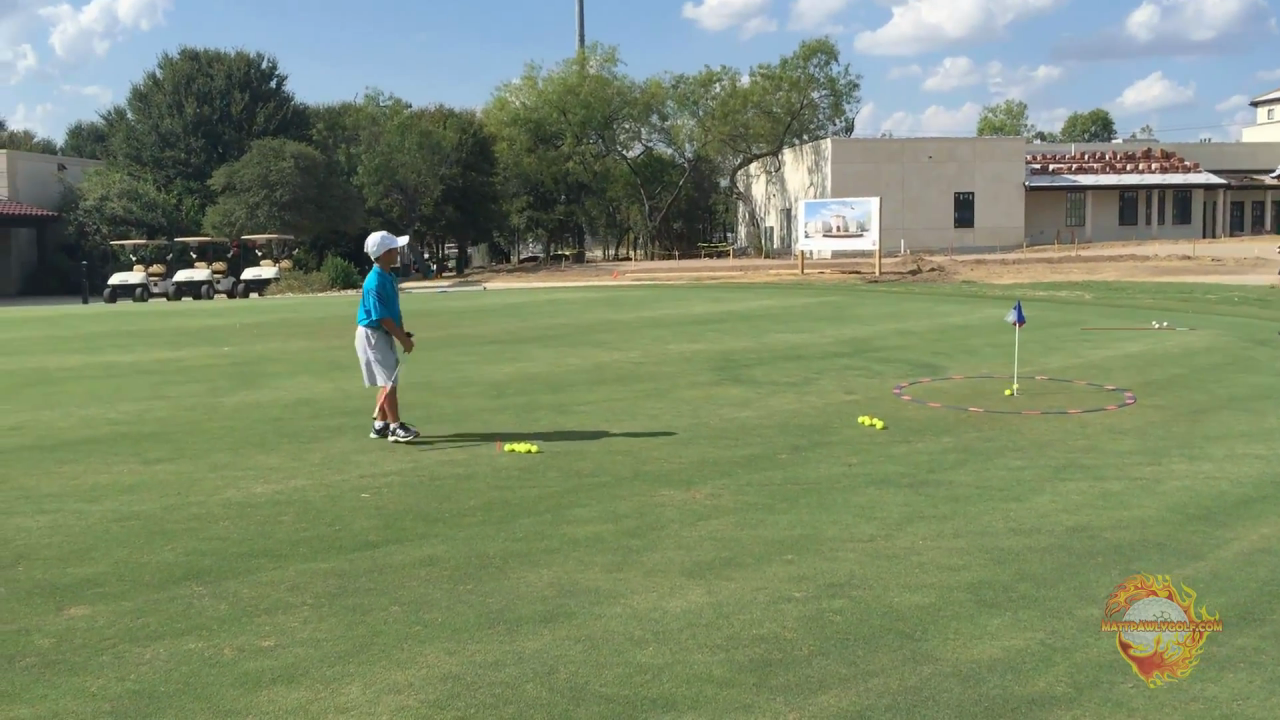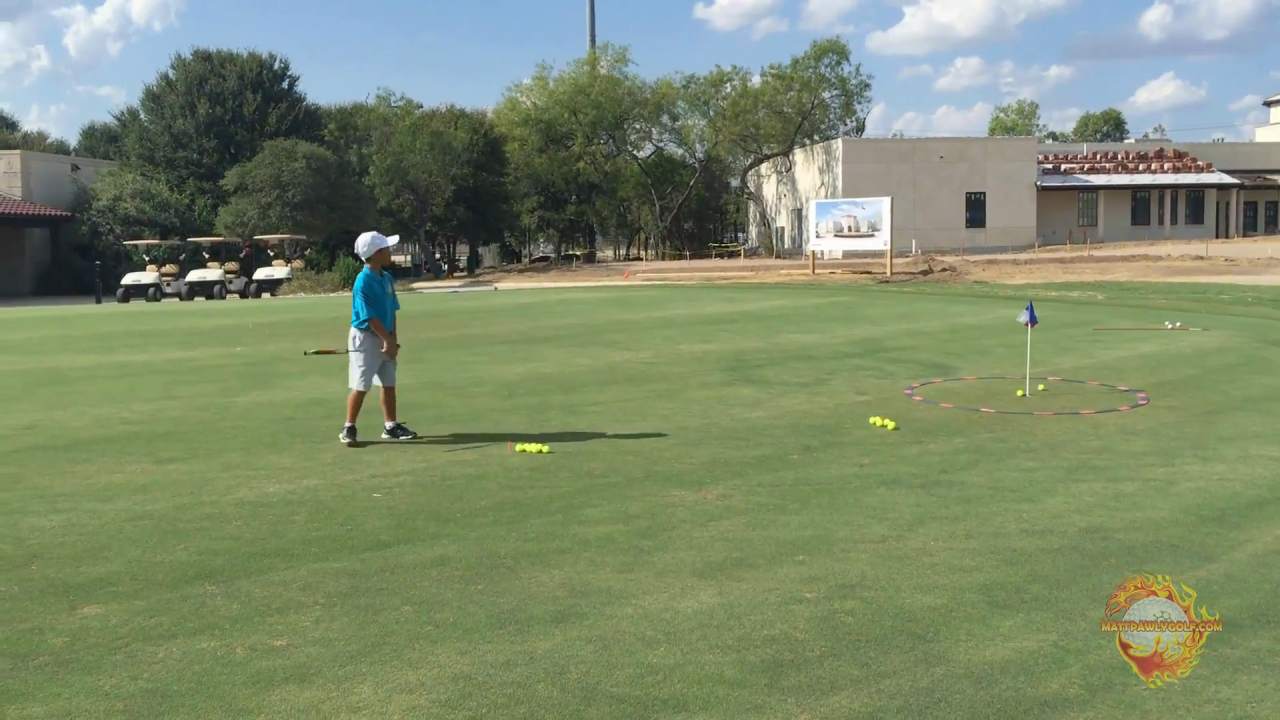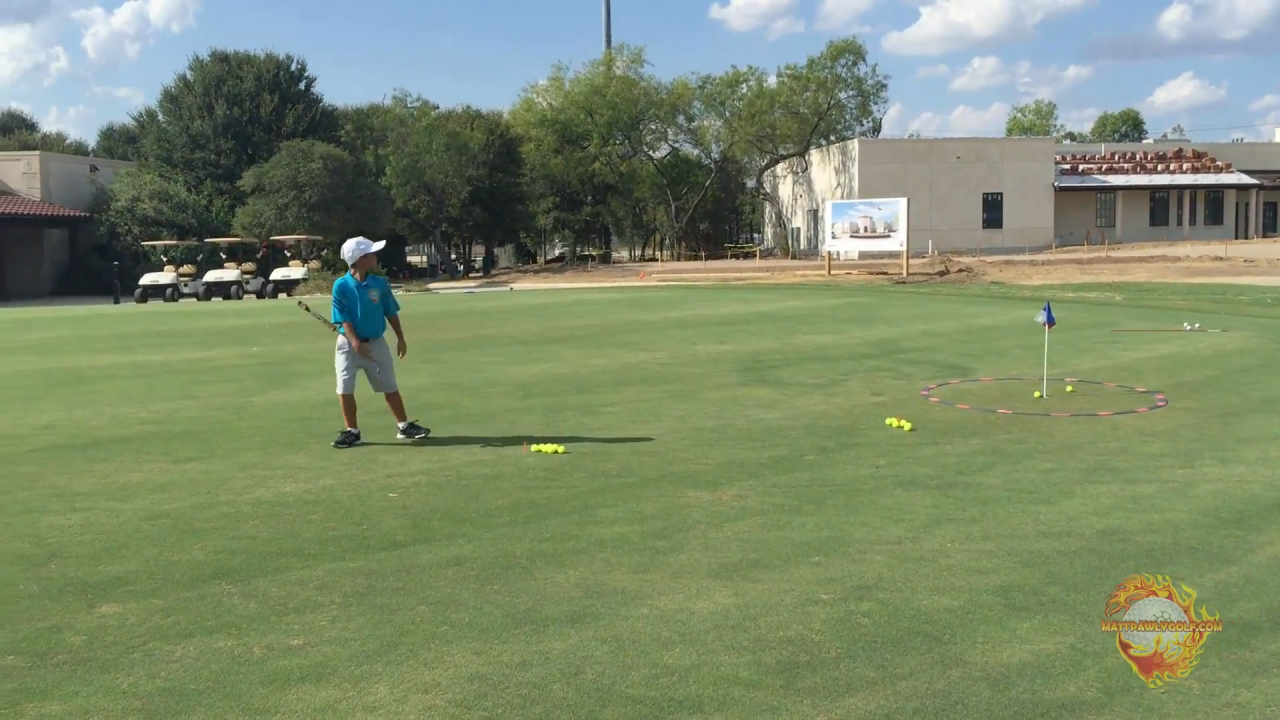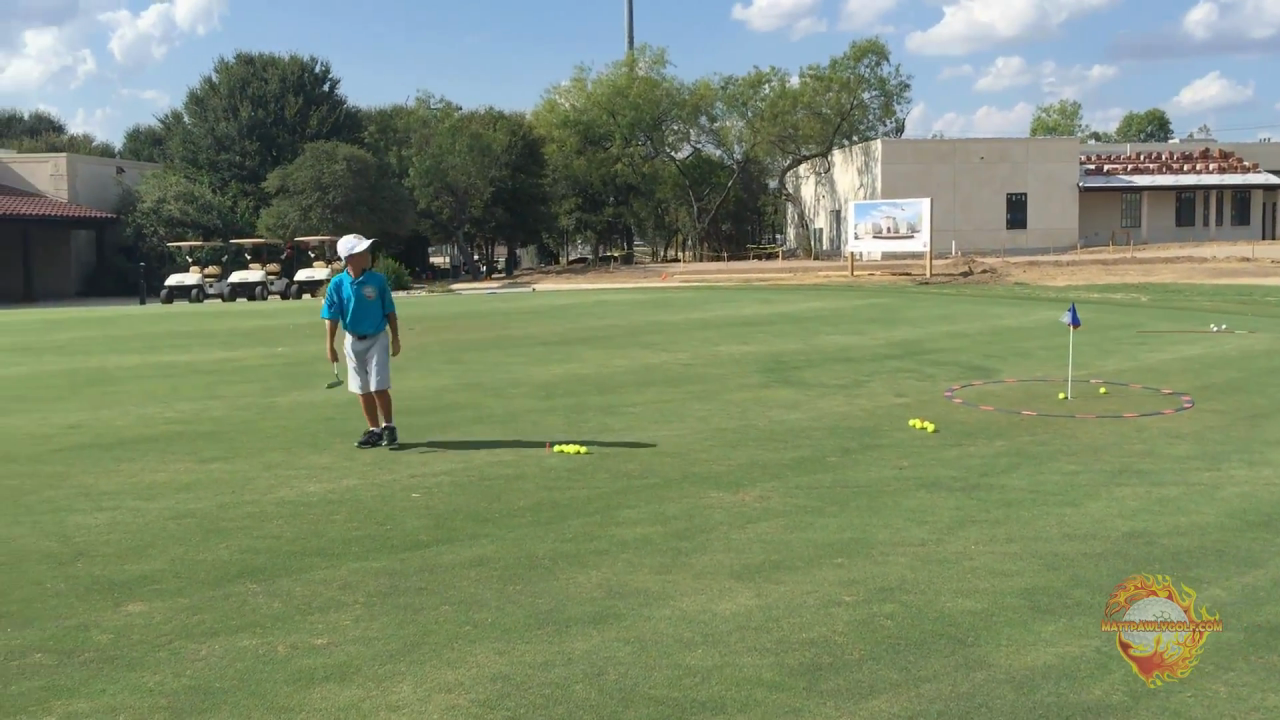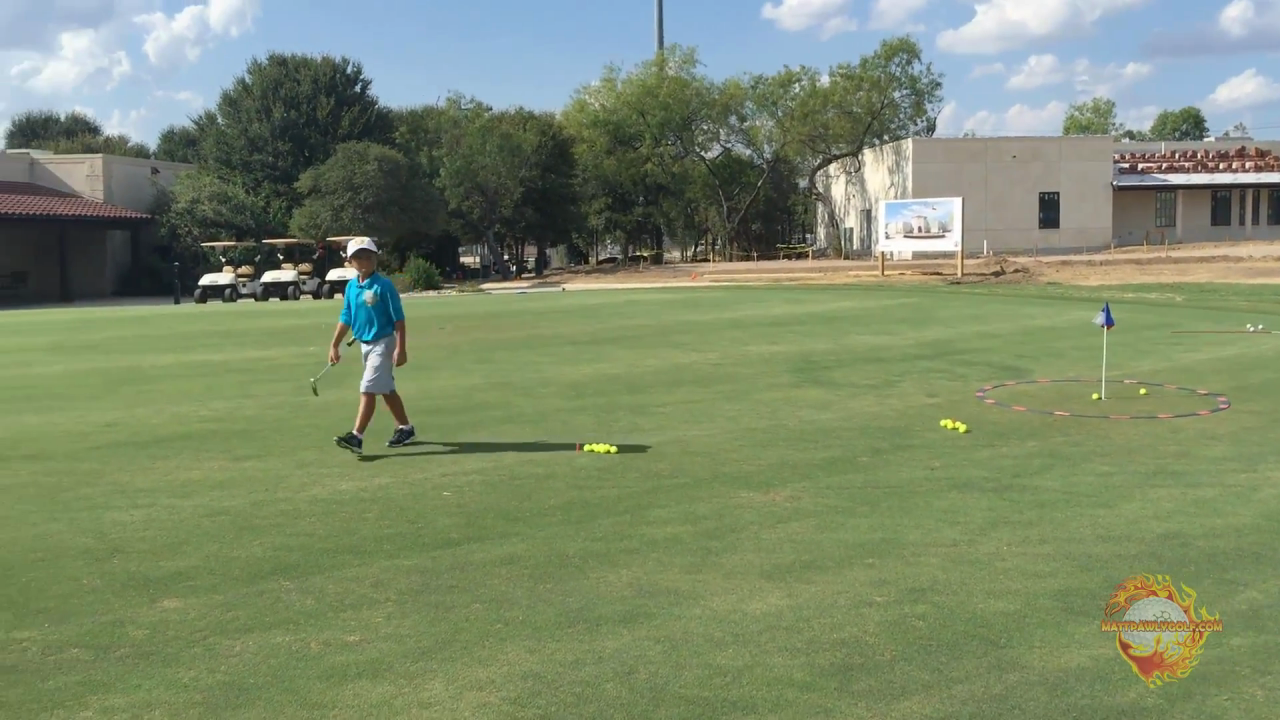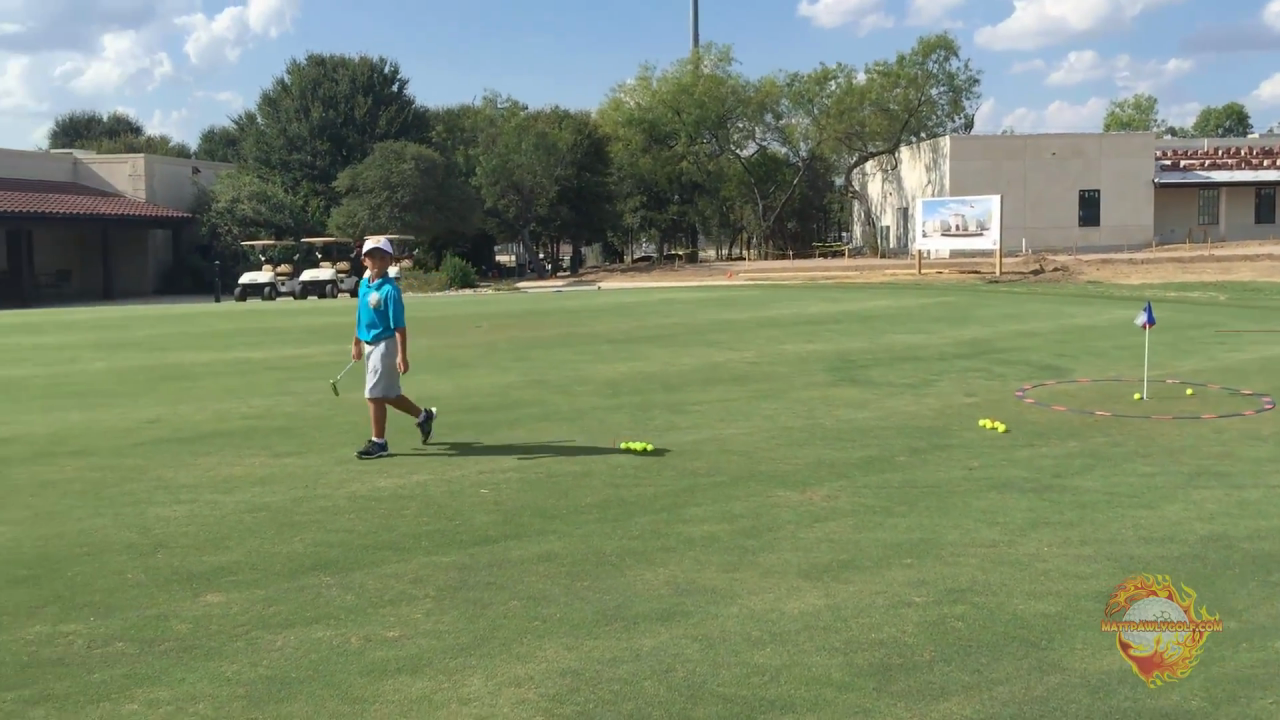
dt=0.2s
person 1, frame 1
left shoulder: (390, 277)
right shoulder: (376, 281)
right elbow: (382, 317)
left wrist: (402, 334)
right wrist: (402, 339)
left hip: (384, 336)
right hip: (372, 336)
left knee: (389, 382)
right knee: (387, 382)
left ankle: (381, 425)
right ankle: (395, 426)
person 1, frame 2
left shoulder: (387, 277)
right shoulder: (363, 282)
right elbow: (369, 317)
left wrist: (392, 339)
right wrist: (387, 340)
left hip: (382, 338)
right hip: (364, 337)
left knee: (389, 384)
right knee: (361, 385)
left ankle: (391, 426)
right ankle: (349, 427)
person 1, frame 3
left shoulder: (379, 283)
right shoulder: (341, 286)
left elbow: (391, 313)
right elbow: (343, 320)
left wrist: (400, 339)
right wrist: (355, 343)
left hip: (375, 342)
right hip: (350, 344)
left knee: (389, 388)
right knee: (345, 390)
left ankle: (404, 426)
right ankle: (351, 431)
person 1, frame 4
left shoulder: (378, 280)
right shoulder: (337, 283)
left elbow: (390, 311)
right elbow: (332, 317)
left wrist: (395, 338)
right wrist: (330, 345)
left hip: (377, 339)
right hip: (354, 341)
left knee: (379, 386)
right knee: (363, 389)
left ankle: (388, 427)
right ankle: (374, 430)
person 1, frame 5
left shoulder: (384, 285)
right shoulder: (351, 287)
left elbow: (399, 319)
right elbow: (346, 319)
left wrist: (401, 348)
right wrist: (334, 346)
left hip: (382, 344)
right hip: (365, 344)
left knee: (368, 390)
right knee: (387, 390)
left ankle: (356, 436)
right ankle: (405, 428)
person 1, frame 6
left shoulder: (390, 289)
right shoulder: (363, 284)
left elbow: (399, 325)
left wrist: (402, 354)
right wrist: (356, 343)
left hip: (385, 346)
right hip: (370, 345)
left knee: (374, 395)
right knee: (388, 394)
left ankle: (378, 442)
right ankle: (423, 415)
